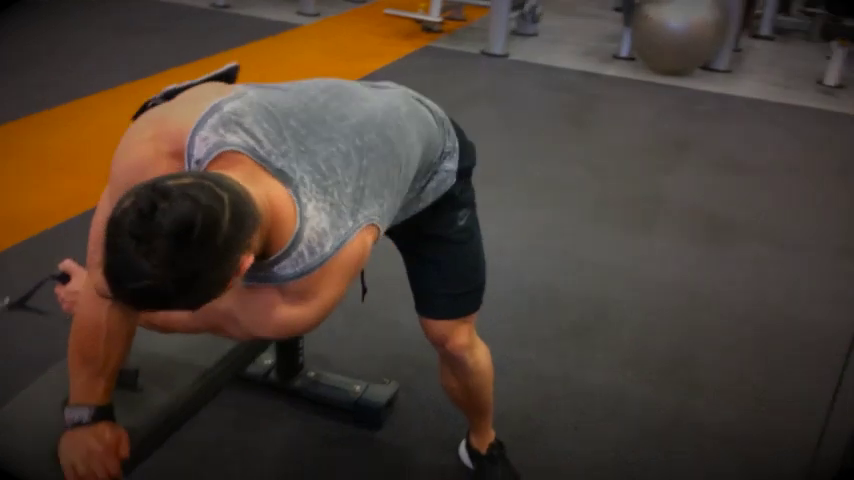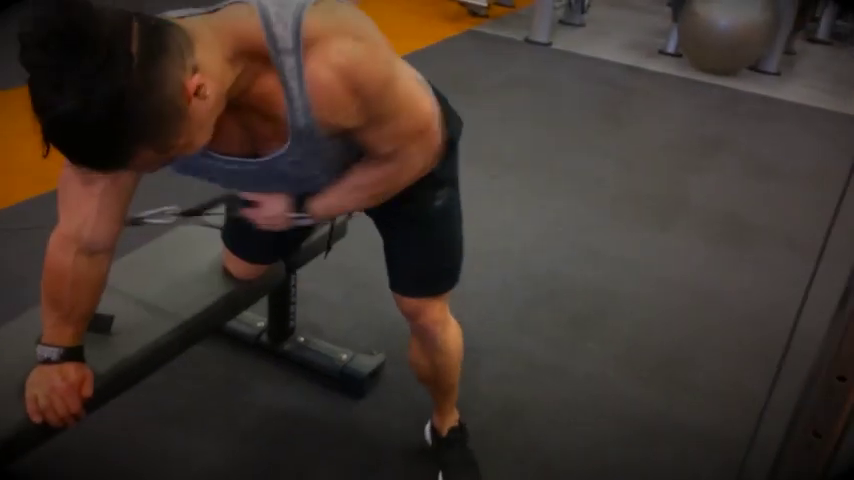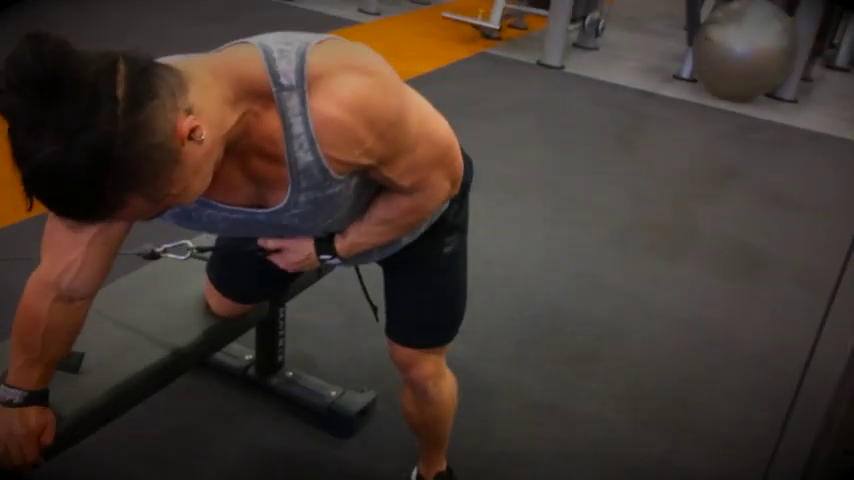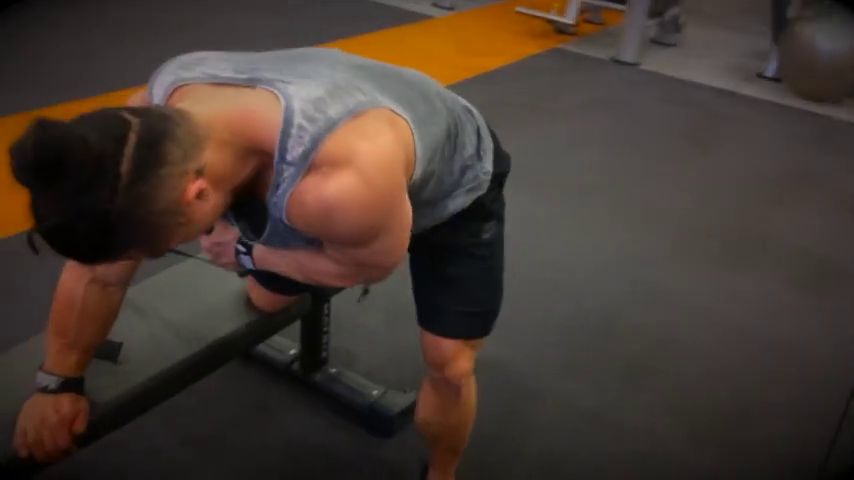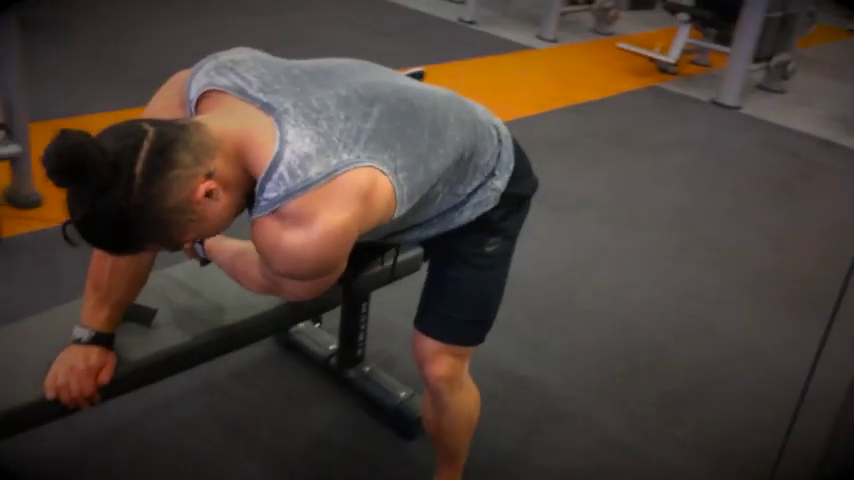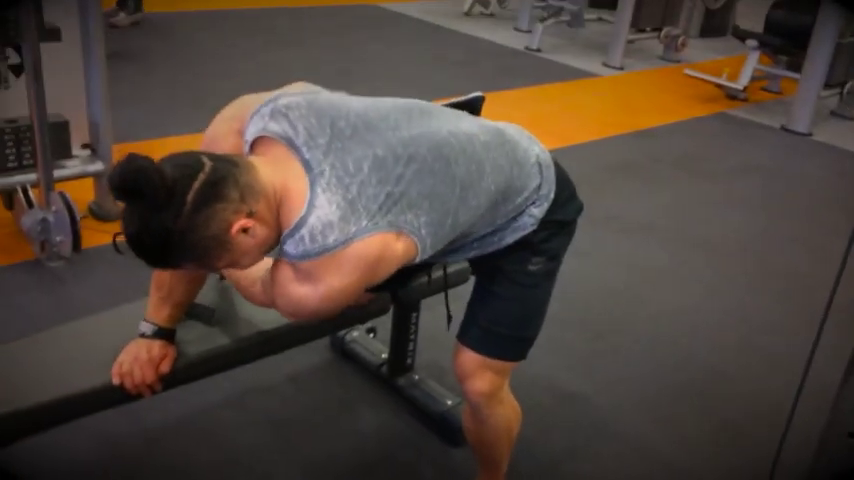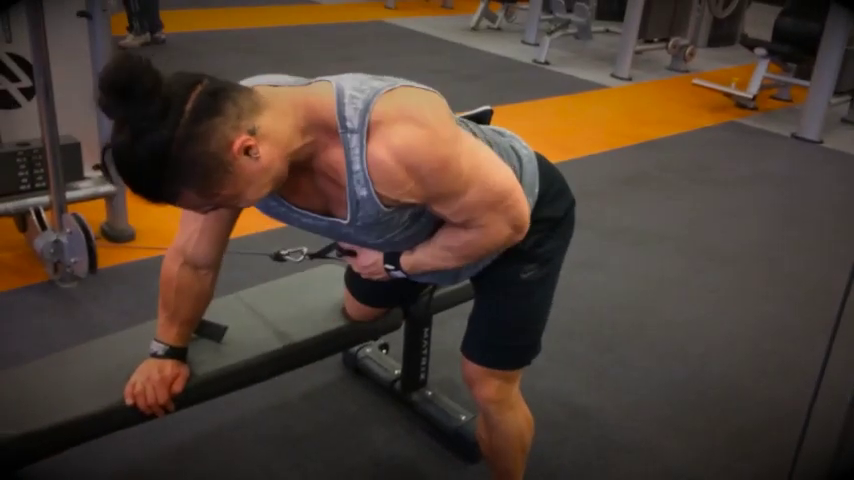
dt=0.5s
person 1, frame 1
right shoulder: (157, 144)
left elbow: (215, 316)
right elbow: (109, 285)
left wrist: (85, 299)
right wrist: (87, 414)
left hip: (429, 169)
right hip: (336, 136)
left knee: (453, 338)
right knee: (262, 297)
person 1, frame 2
left shoulder: (328, 65)
right shoulder: (118, 99)
left elbow: (417, 145)
right elbow: (82, 241)
left wrist: (306, 206)
right wrist: (58, 354)
left hip: (408, 158)
left knee: (426, 315)
right knee: (240, 270)
left ankle: (446, 428)
person 1, frame 3
left shoulder: (337, 104)
right shoulder: (117, 150)
left elbow: (437, 176)
right elbow: (62, 287)
left wrist: (330, 247)
left hip: (414, 198)
left knee: (418, 366)
right knee: (222, 304)
person 1, frame 4
left shoulder: (340, 182)
right shoulder: (152, 114)
left elbow: (374, 263)
right elbow: (100, 272)
left wrist: (249, 253)
right wrist: (58, 382)
left hip: (454, 181)
left knee: (448, 363)
right knee: (266, 297)
person 1, frame 5
left shoulder: (308, 225)
right shoulder: (186, 97)
left elbow: (287, 282)
right elbow: (133, 225)
left wrist: (206, 247)
right wrist: (92, 336)
left hip: (480, 190)
right hip: (407, 149)
left knee: (439, 365)
right knee: (295, 278)
person 1, frame 6
left shoulder: (321, 274)
right shoulder: (242, 125)
left elbow: (271, 291)
left wrist: (231, 272)
right wrist: (157, 330)
left hip: (528, 211)
right hip: (454, 175)
left knee: (479, 381)
person 1, frame 7
left shoulder: (394, 141)
right shoulder: (230, 122)
left elbow: (506, 221)
right elbow: (193, 257)
left wrist: (397, 263)
right wrist: (167, 350)
left hip: (524, 212)
right hip: (425, 216)
left knee: (489, 387)
right knee: (360, 311)
